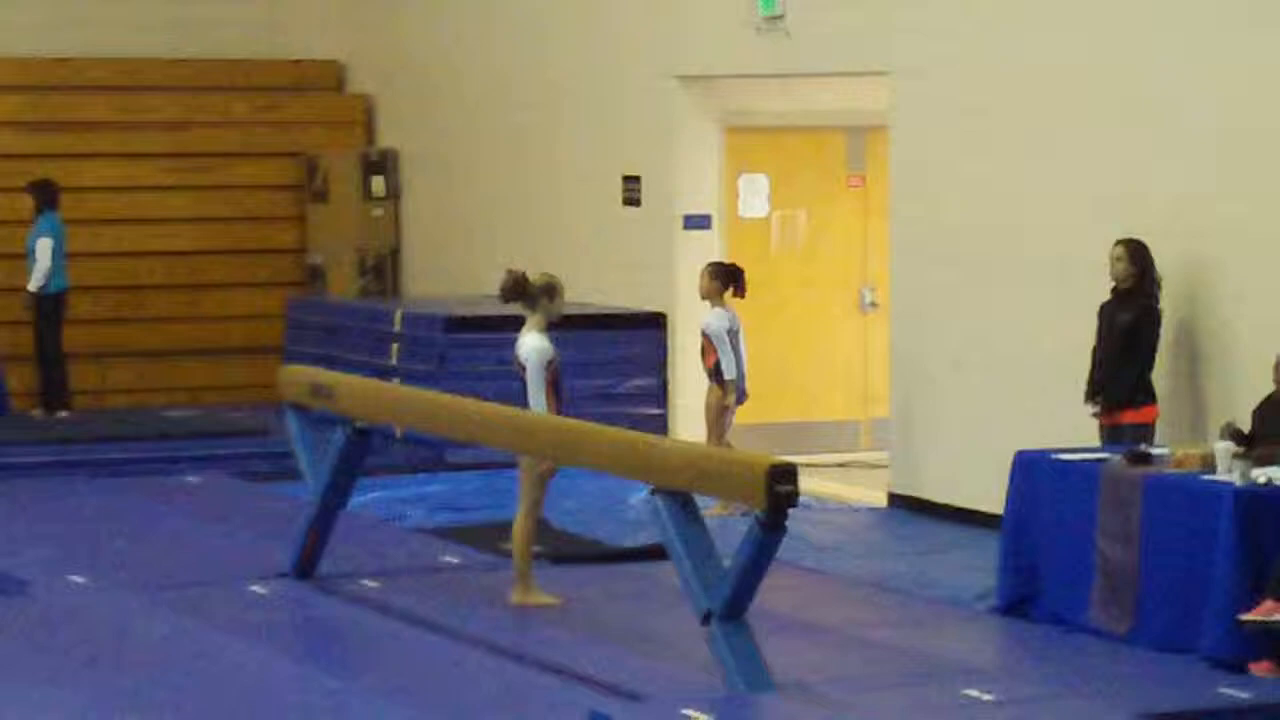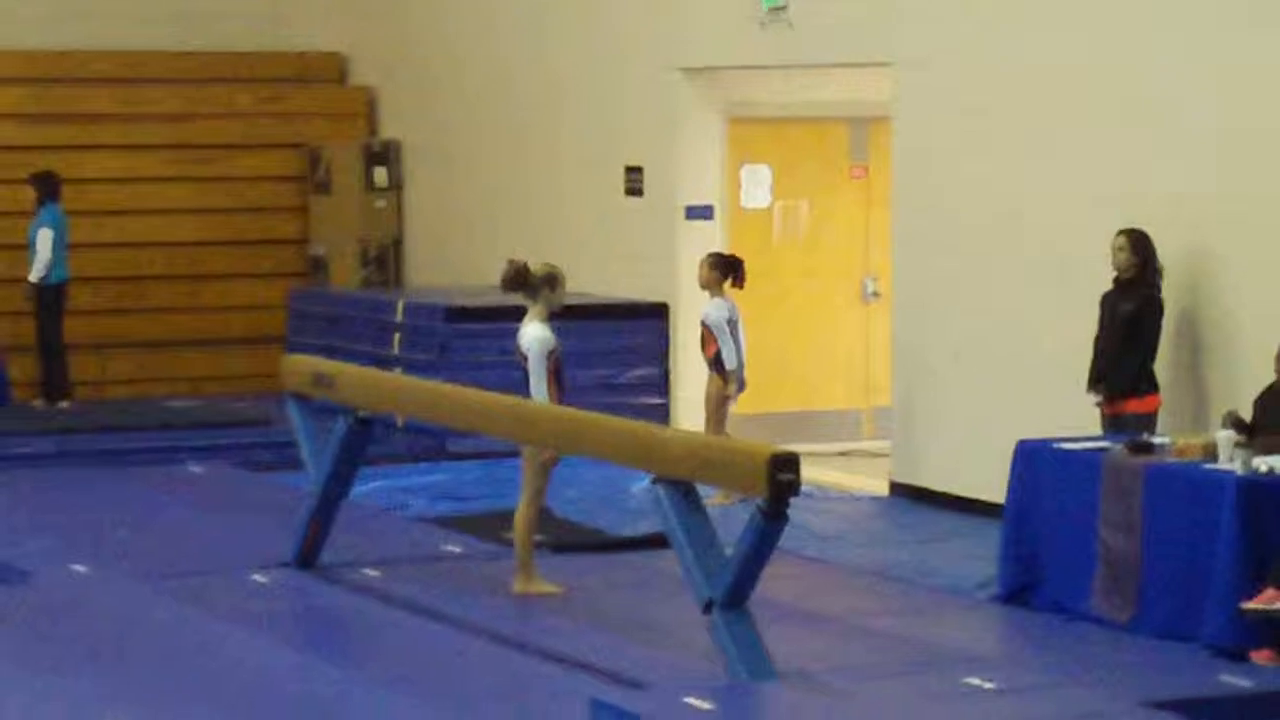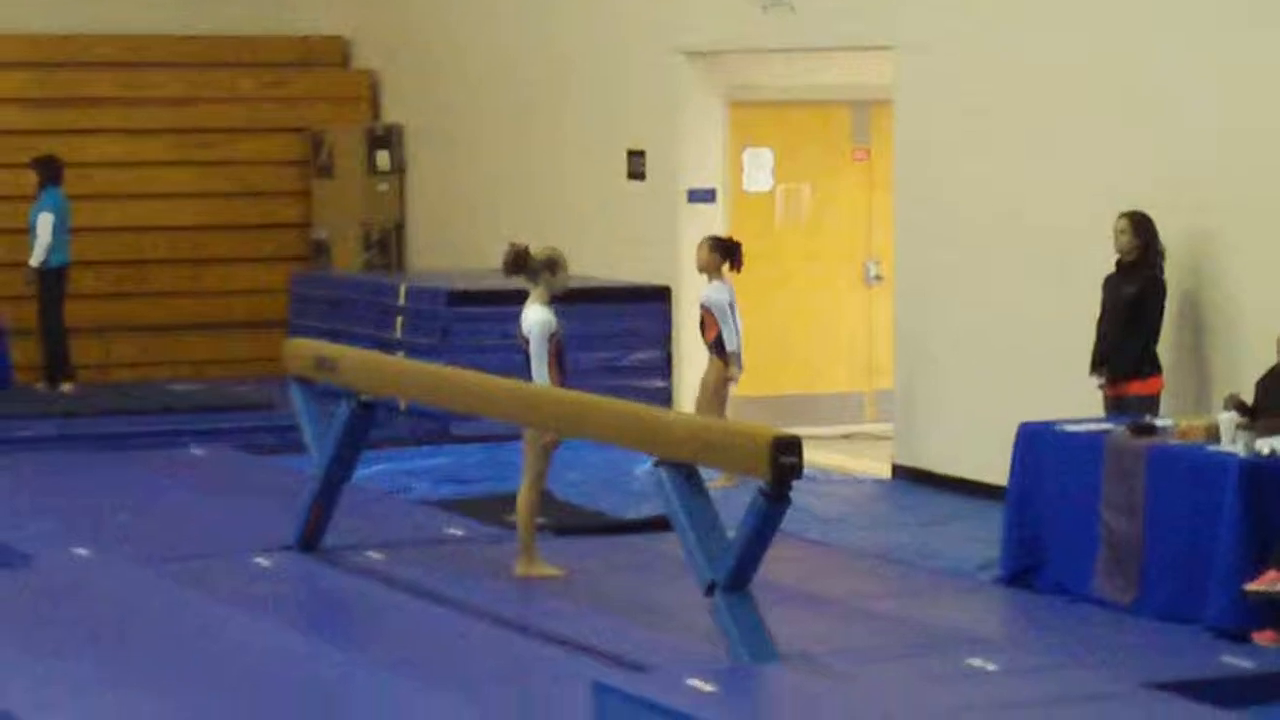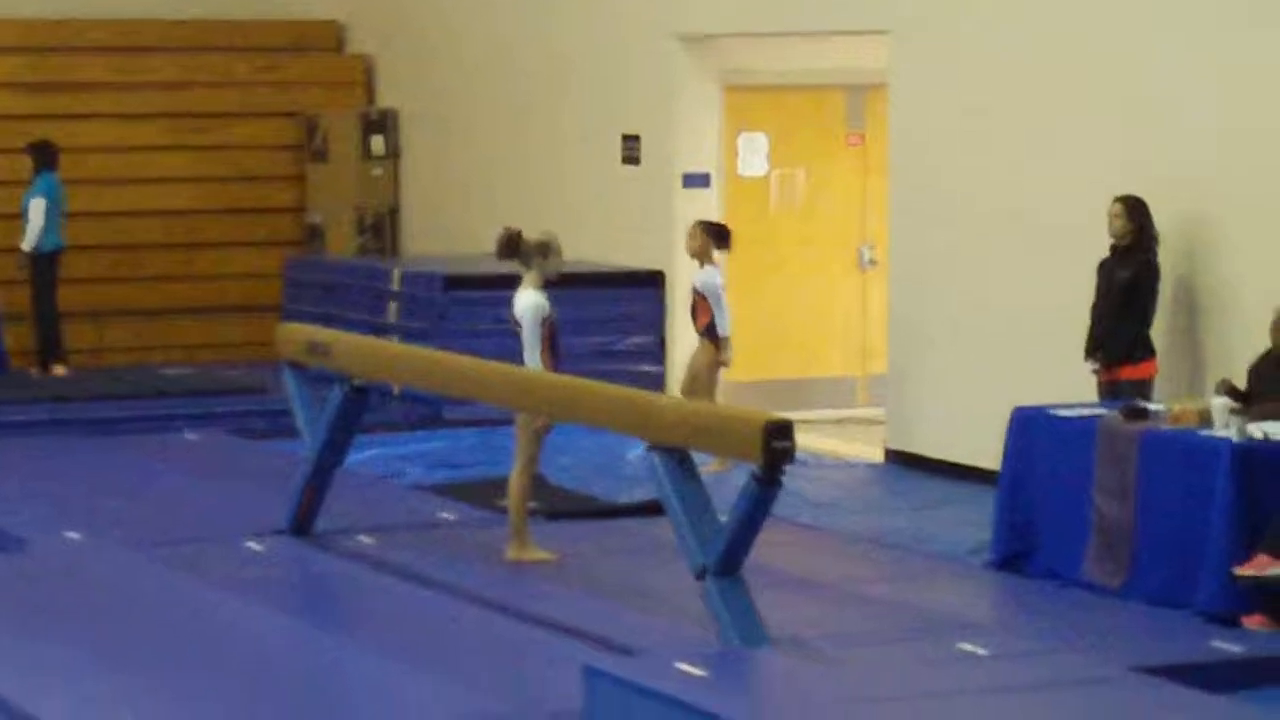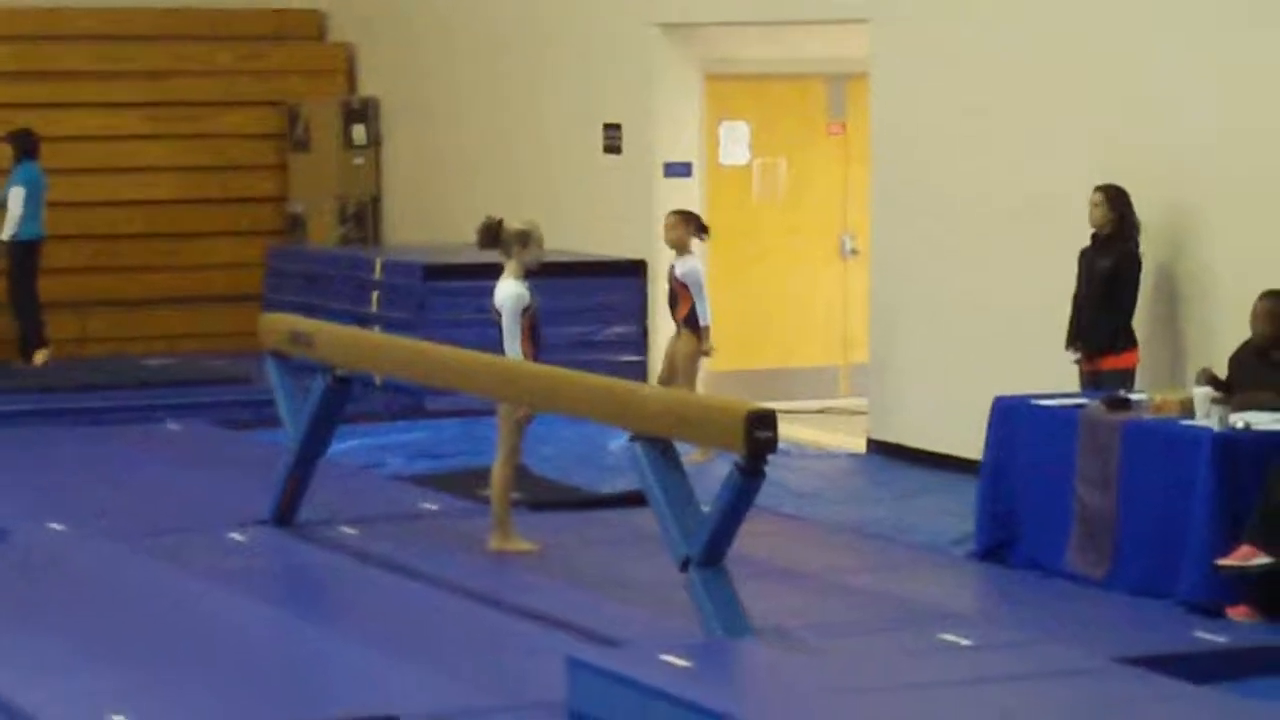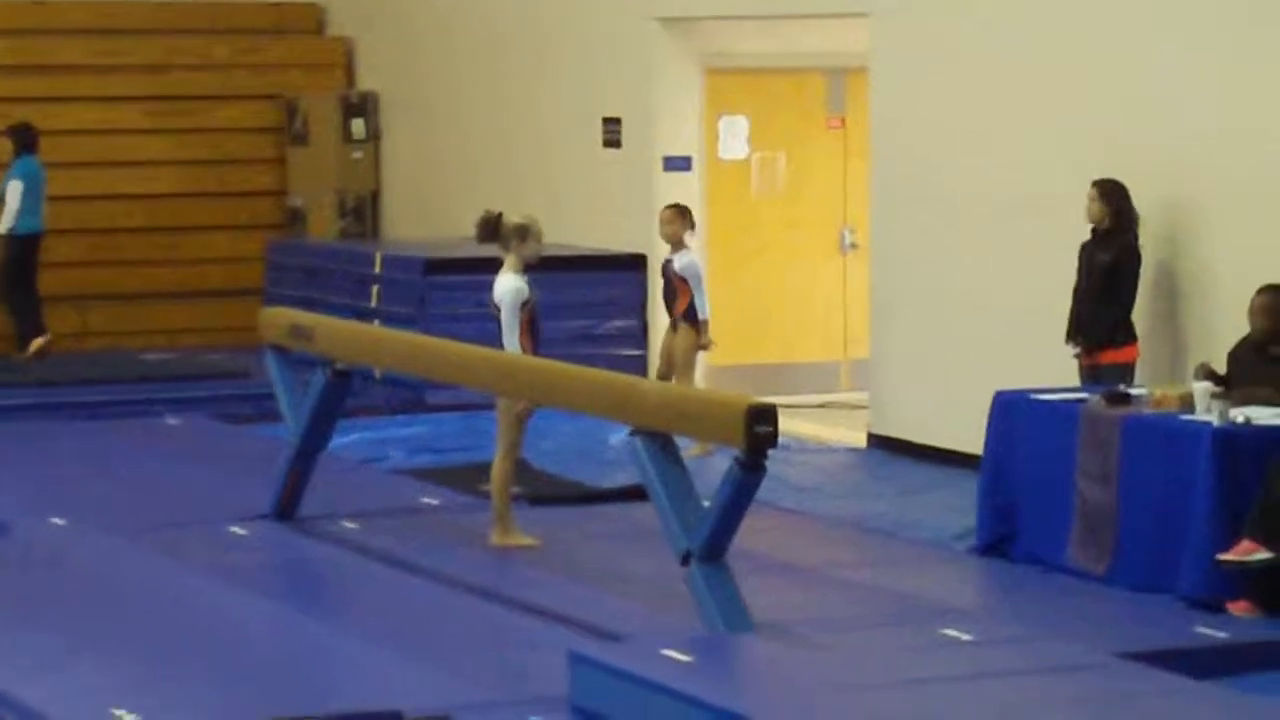
dt=0.1s
person 1, frame 1
left shoulder: (530, 339)
right shoulder: (538, 345)
right elbow: (537, 400)
left knee: (530, 511)
right knee: (528, 511)
left ankle: (525, 586)
right ankle: (521, 589)
person 1, frame 2
left shoulder: (533, 329)
right shoulder: (539, 335)
right elbow: (539, 389)
left knee: (532, 500)
right knee: (531, 500)
left ankle: (527, 575)
right ankle: (524, 578)
person 1, frame 3
left shoulder: (537, 312)
right shoulder: (540, 317)
right elbow: (541, 372)
left knee: (534, 483)
right knee: (532, 483)
left ankle: (529, 557)
right ankle: (526, 560)
person 1, frame 4
left shoulder: (530, 296)
right shoulder: (533, 301)
right elbow: (533, 356)
left knee: (526, 467)
right knee: (524, 467)
left ankle: (521, 542)
right ankle: (517, 544)
person 1, frame 5
left shoulder: (514, 286)
right shoulder: (512, 292)
right elbow: (513, 347)
left knee: (509, 458)
right knee: (507, 458)
left ankle: (504, 533)
right ankle: (500, 536)
person 1, frame 6
left shoulder: (514, 280)
right shoulder: (511, 286)
right elbow: (511, 340)
left knee: (509, 452)
right knee: (507, 452)
left ankle: (505, 527)
right ankle: (501, 530)
person 2, frame 1
left shoulder: (713, 320)
right shoulder: (730, 315)
left elbow: (726, 356)
right elbow: (738, 352)
left wrist: (730, 392)
right wrist: (740, 386)
left hip: (720, 385)
right hip: (729, 383)
left knee: (715, 444)
right knee: (721, 442)
left ankle: (726, 502)
person 2, frame 2
left shoulder: (713, 310)
right shoulder: (729, 305)
left elbow: (727, 346)
right elbow: (737, 341)
left wrist: (731, 382)
right wrist: (739, 375)
left hip: (720, 374)
right hip: (728, 373)
left knee: (714, 433)
right knee: (717, 431)
left ankle: (727, 491)
person 2, frame 3
left shoulder: (714, 292)
right shoulder: (721, 288)
left elbow: (728, 329)
right elbow: (734, 325)
left wrist: (733, 364)
right wrist: (733, 361)
left hip: (720, 357)
right hip: (719, 356)
left knee: (714, 415)
right knee: (703, 410)
left ankle: (729, 473)
person 2, frame 4
left shoulder: (707, 277)
right shoulder: (708, 272)
left elbow: (720, 313)
left wrist: (724, 348)
left hip: (711, 341)
right hip: (708, 340)
left knee: (706, 399)
right knee: (687, 391)
left ankle: (721, 457)
person 2, frame 5
left shoulder: (690, 266)
right shoulder: (677, 263)
left elbow: (702, 303)
left wrist: (706, 339)
left hip: (690, 331)
right hip: (680, 330)
left knee: (686, 390)
right knee: (665, 381)
left ankle: (704, 447)
person 2, frame 6
left shoulder: (688, 260)
right shoulder: (669, 258)
left elbow: (700, 296)
left wrist: (704, 332)
left hip: (687, 325)
right hip: (675, 323)
left knee: (684, 383)
right knee: (663, 376)
left ankle: (703, 440)
person 3, frame 1
left shoulder: (45, 223)
right shoulder: (53, 222)
left elbow: (44, 263)
left wrist: (32, 288)
left hip: (46, 292)
right hip: (53, 291)
left knee: (49, 347)
right knee: (45, 347)
left ankle: (60, 404)
right ankle: (48, 403)
person 3, frame 2
left shoulder: (46, 215)
right shoulder: (56, 213)
left elbow: (44, 254)
left wrist: (33, 279)
left hip: (48, 282)
right hip: (55, 281)
left knee: (50, 338)
right knee: (47, 337)
left ankle: (60, 394)
right ankle: (50, 393)
person 3, frame 3
left shoulder: (46, 199)
right shoulder: (59, 197)
left elbow: (44, 237)
left wrist: (33, 263)
left hip: (48, 266)
right hip: (58, 264)
left knee: (51, 320)
right knee: (50, 320)
left ankle: (64, 377)
right ankle: (52, 376)
person 3, frame 4
left shoulder: (40, 184)
right shoulder: (55, 182)
left elbow: (36, 222)
left wrist: (26, 247)
left hip: (41, 250)
right hip: (52, 248)
left knee: (43, 305)
right knee: (43, 304)
left ankle: (56, 360)
right ankle: (47, 361)
person 3, frame 5
left shoulder: (20, 172)
right shoulder: (37, 172)
left hip: (21, 240)
right hip: (34, 238)
right knee: (27, 292)
left ankle: (37, 346)
right ankle: (30, 350)
person 3, frame 6
right shoulder: (37, 167)
left hip: (19, 233)
right hip: (34, 232)
right knee: (27, 286)
left ankle: (35, 333)
right ankle: (29, 342)
person 4, frame 1
left shoulder: (1146, 310)
right shoulder: (1107, 308)
left elbow: (1142, 363)
left wrist: (1112, 402)
right wrist: (1092, 396)
left hip: (1135, 407)
right hip: (1108, 409)
person 4, frame 2
left shoulder: (1148, 299)
right shoulder: (1109, 298)
left elbow: (1145, 352)
left wrist: (1114, 391)
right wrist: (1095, 385)
left hip: (1137, 397)
right hip: (1110, 399)
person 4, frame 3
left shoulder: (1151, 281)
right shoulder: (1111, 281)
left elbow: (1148, 334)
left wrist: (1117, 374)
right wrist: (1098, 368)
left hip: (1140, 379)
right hip: (1112, 381)
person 4, frame 4
left shoulder: (1145, 266)
right shoulder: (1106, 265)
left elbow: (1141, 319)
left wrist: (1111, 359)
right wrist: (1093, 353)
left hip: (1134, 364)
right hip: (1107, 366)
person 4, frame 5
left shoulder: (1126, 255)
right shoulder: (1087, 254)
left elbow: (1124, 309)
left wrist: (1094, 349)
right wrist: (1074, 343)
left hip: (1115, 353)
right hip: (1088, 355)
person 4, frame 6
left shoulder: (1126, 249)
right shoulder: (1087, 248)
left elbow: (1123, 303)
left wrist: (1093, 343)
right wrist: (1074, 337)
left hip: (1115, 348)
right hip: (1088, 349)
